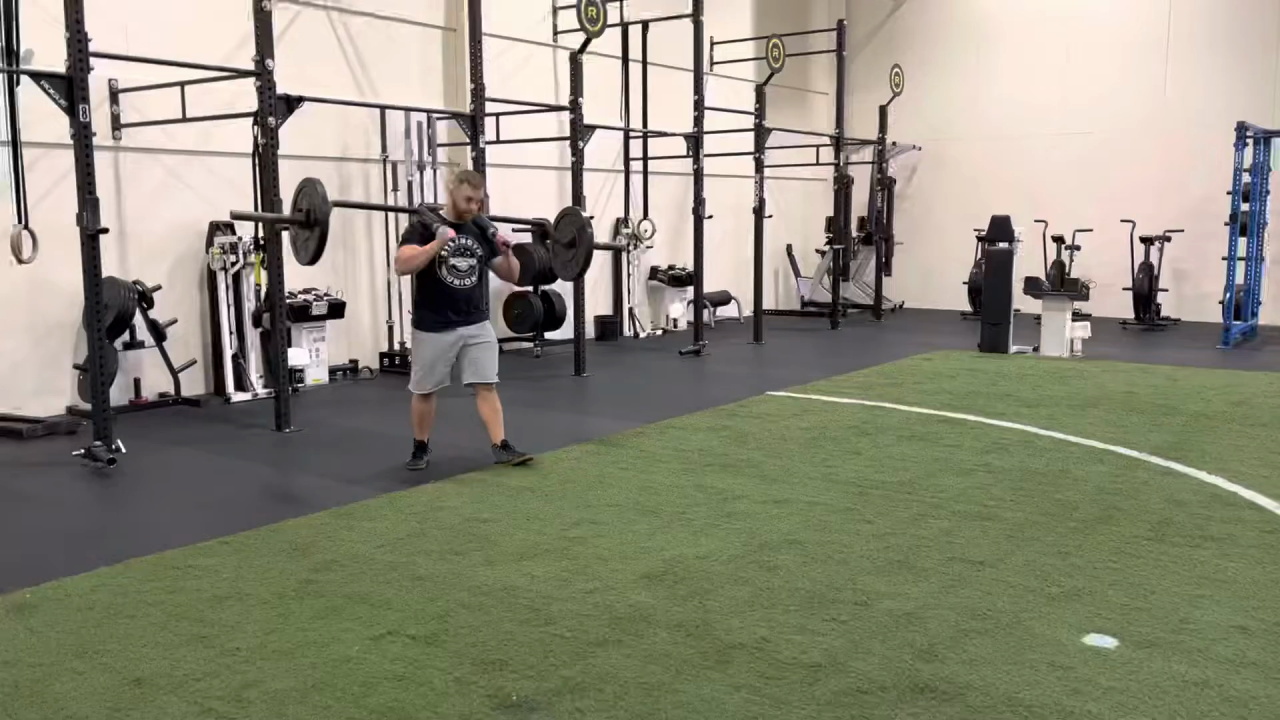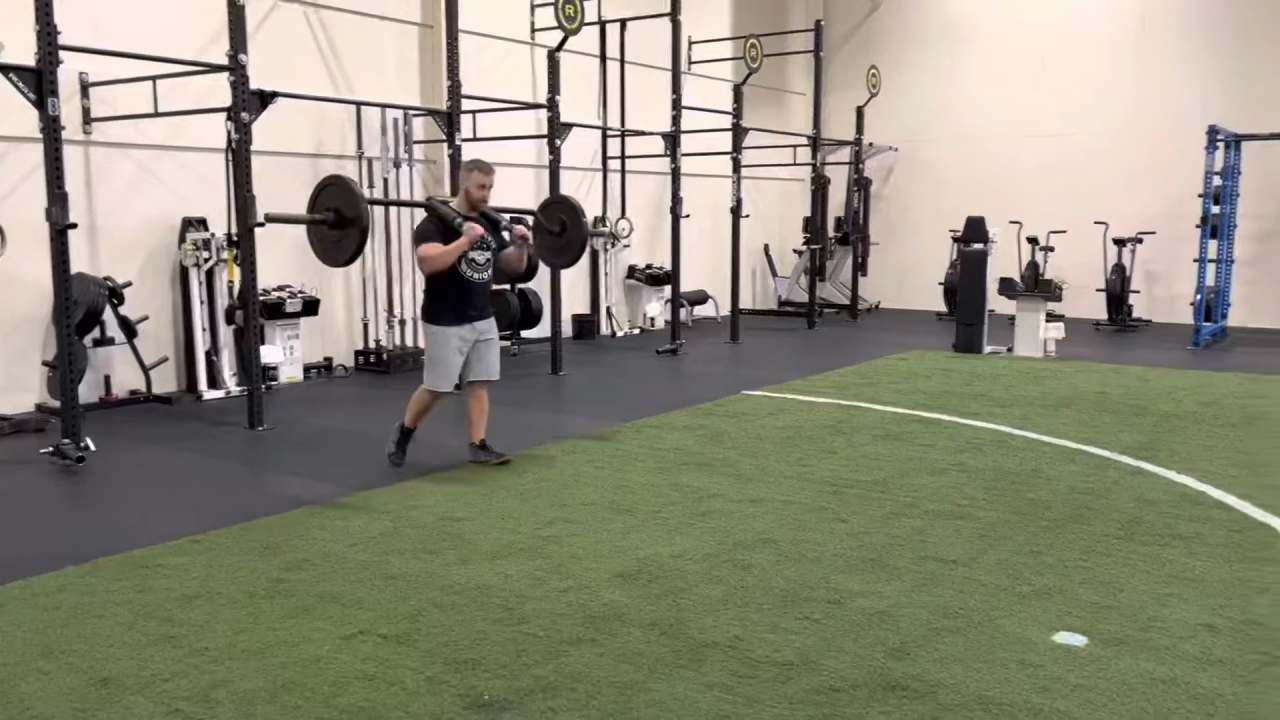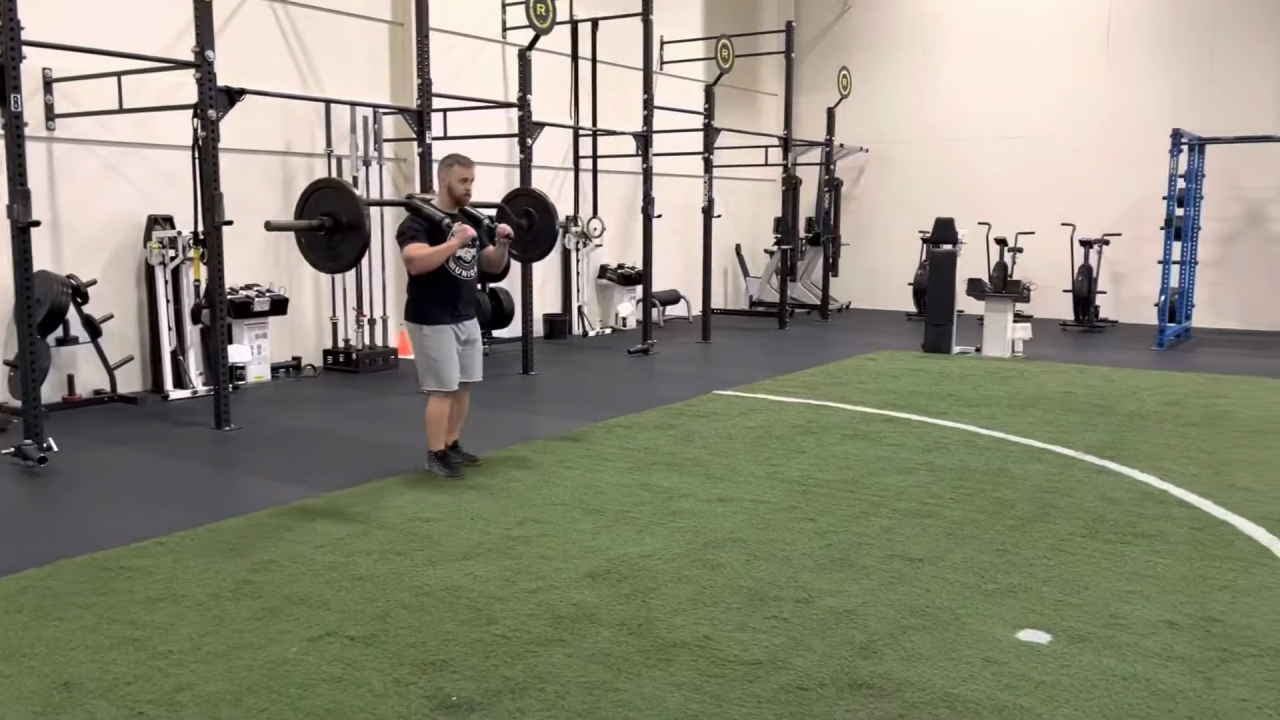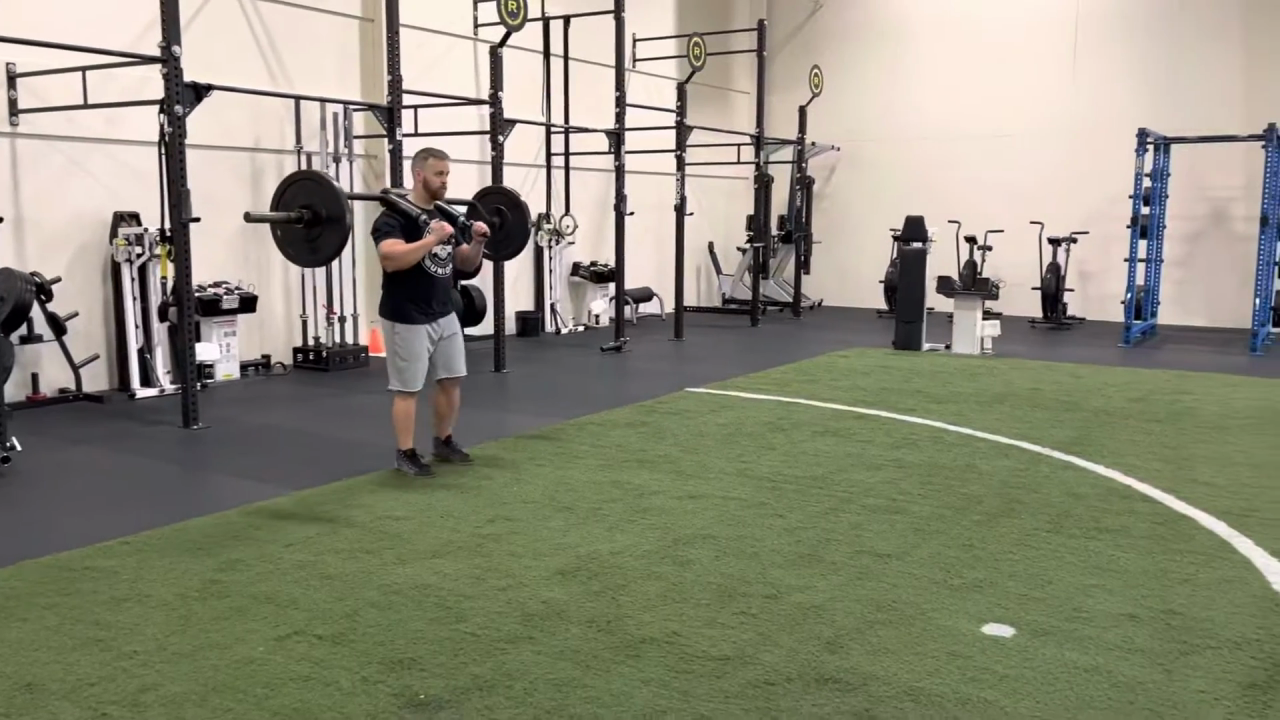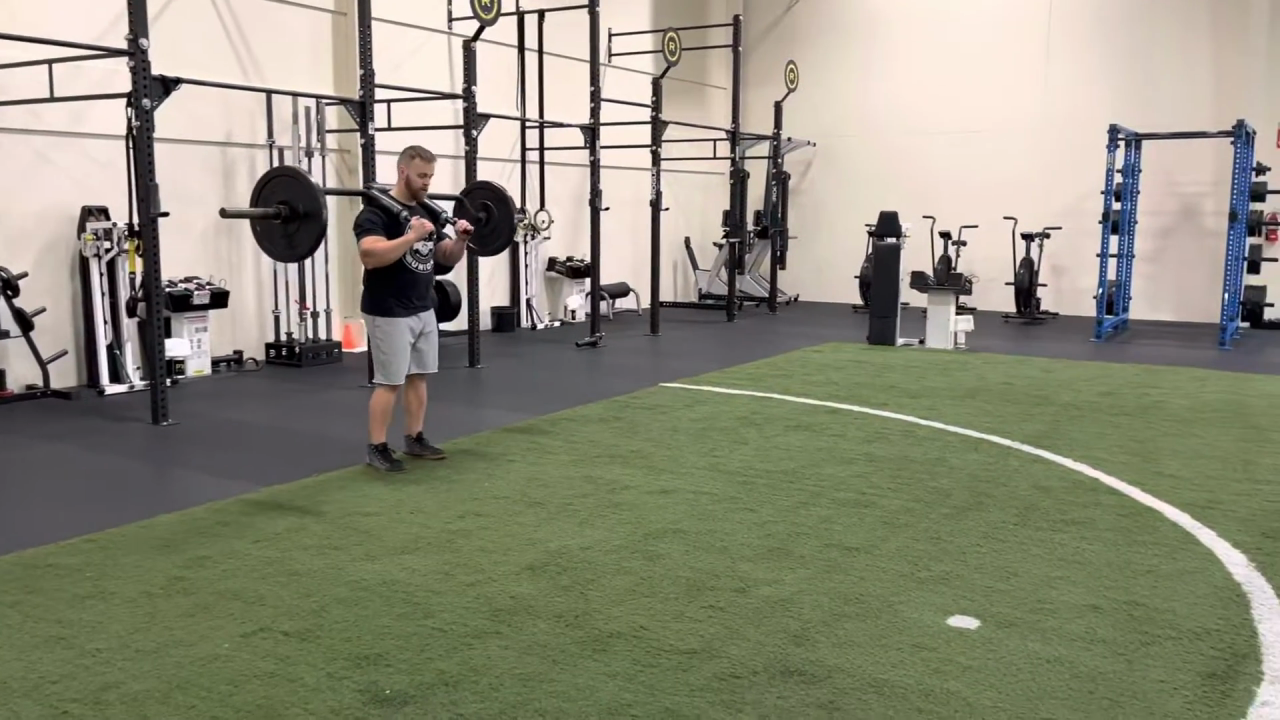
dt=0.4s
person 1, frame 1
left shoulder: (482, 231)
right shoulder: (423, 227)
left elbow: (510, 275)
right elbow: (403, 265)
left wrist: (506, 252)
right wrist: (439, 242)
left hip: (476, 324)
right hip: (433, 327)
left knee: (485, 384)
right knee: (425, 389)
left ankle: (500, 446)
right ankle: (420, 447)
person 1, frame 2
left shoulder: (490, 224)
right shoulder: (437, 223)
left elbow: (514, 266)
right elbow: (428, 263)
left wrist: (521, 245)
right wrist: (465, 240)
left hip: (483, 319)
right hip: (445, 322)
left knee: (478, 383)
right knee: (437, 387)
left ankle: (478, 445)
right ankle: (403, 432)
person 1, frame 3
left shoulder: (469, 221)
right shoulder: (419, 222)
left elbow: (493, 265)
right elbow: (415, 262)
left wrist: (502, 244)
right wrist: (456, 241)
left hip: (467, 317)
right hip: (432, 321)
left knee: (463, 385)
right knee: (442, 388)
left ankle: (451, 445)
right ankle: (436, 454)
person 1, frame 4
left shoulder: (444, 216)
right shoulder: (395, 218)
left elbow: (467, 263)
right elbow: (391, 259)
left wrist: (478, 242)
right wrist: (433, 238)
left hip: (444, 315)
right hip: (407, 319)
left knee: (450, 381)
right knee: (407, 388)
left ankle: (444, 442)
right ankle: (406, 454)
person 1, frame 5
left shoulder: (425, 212)
right shoulder: (376, 213)
left elbow: (448, 257)
right elbow: (371, 256)
left wrist: (461, 239)
right wrist: (413, 236)
left hip: (423, 309)
right hip: (389, 313)
left knee: (417, 376)
right knee: (390, 381)
left ankle: (415, 439)
right ankle: (377, 447)
